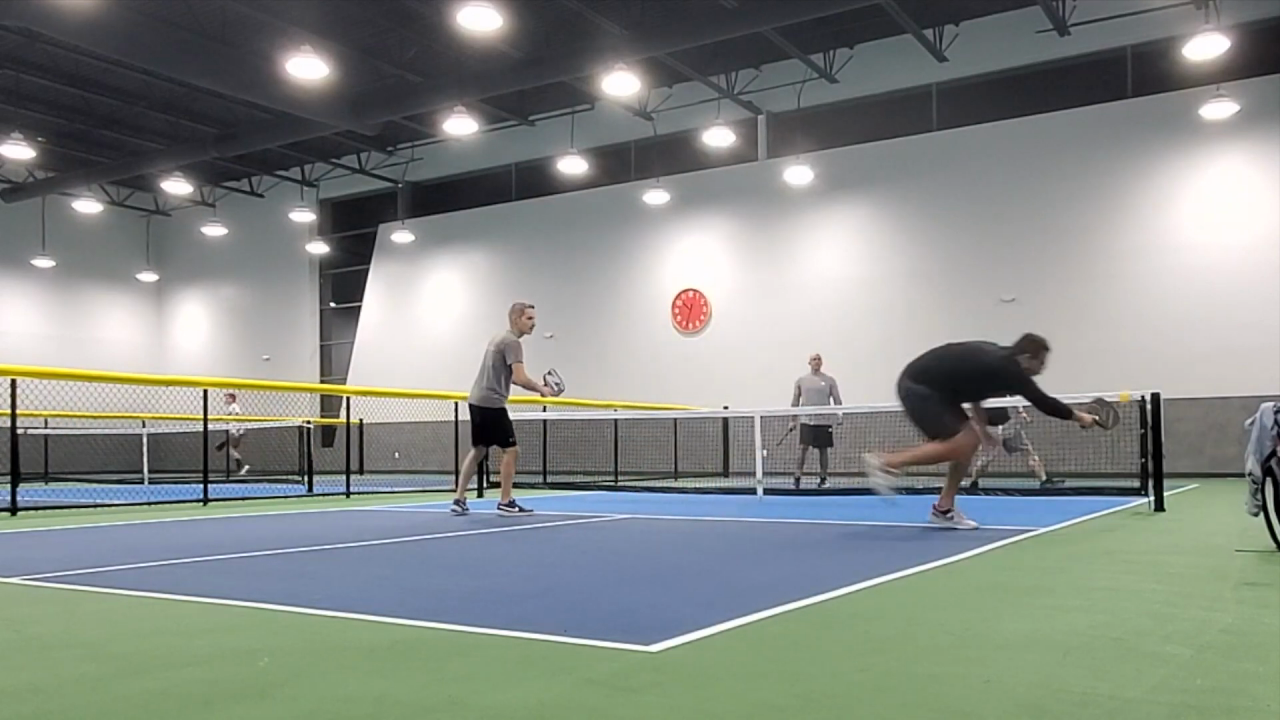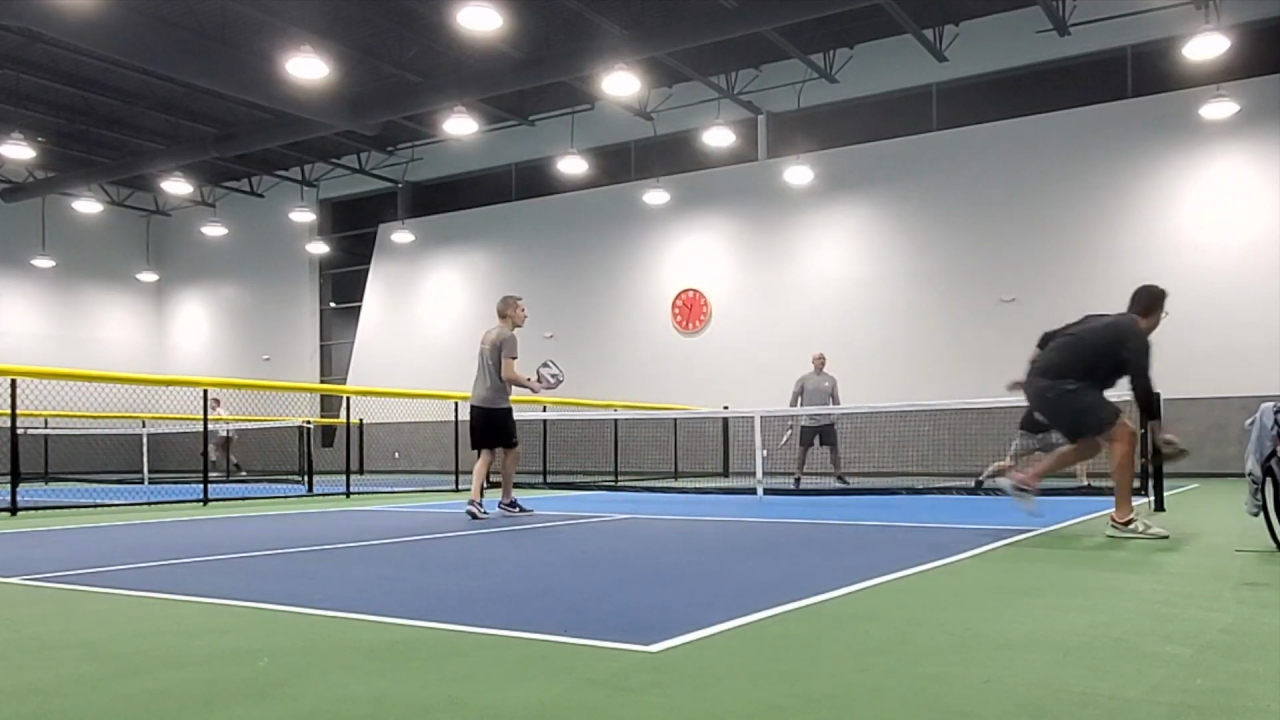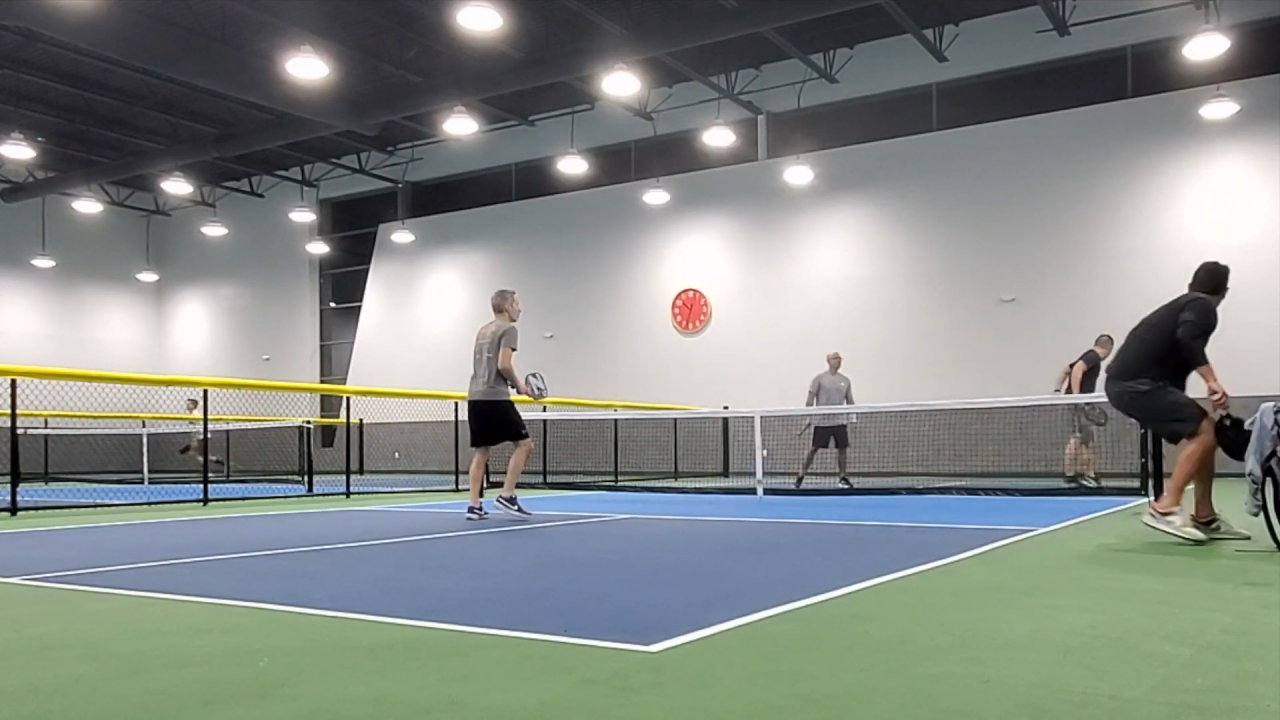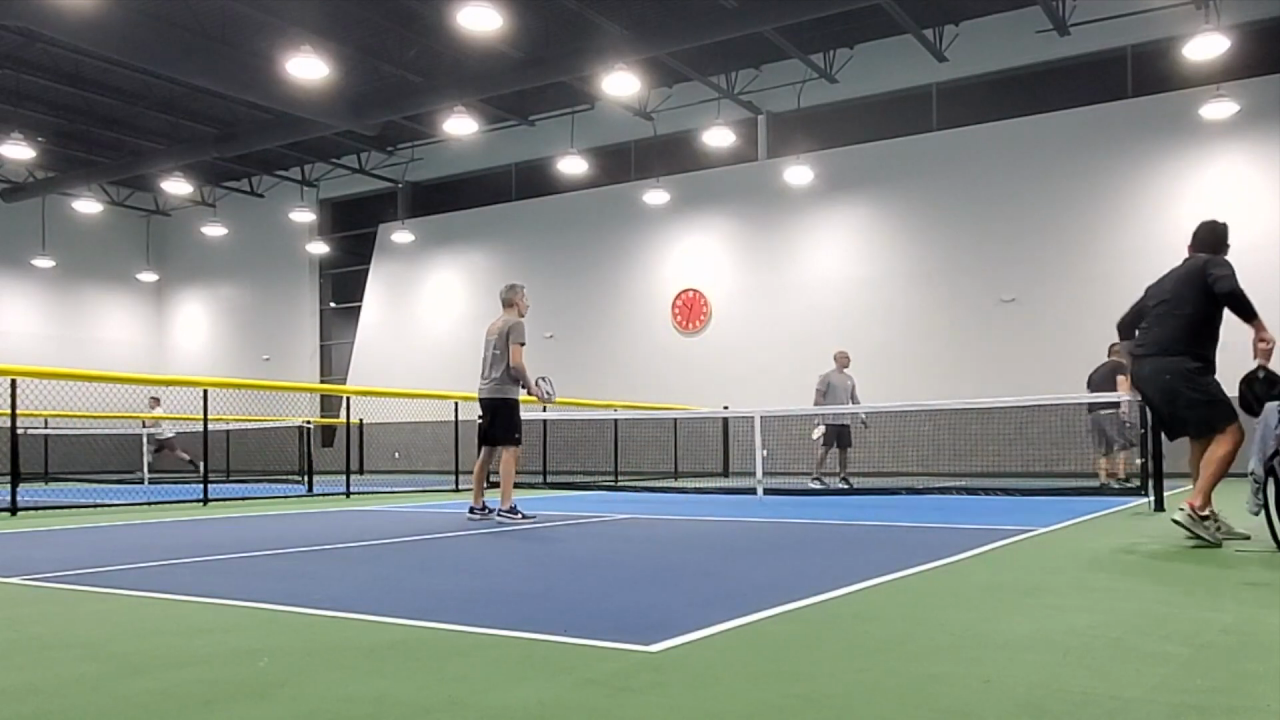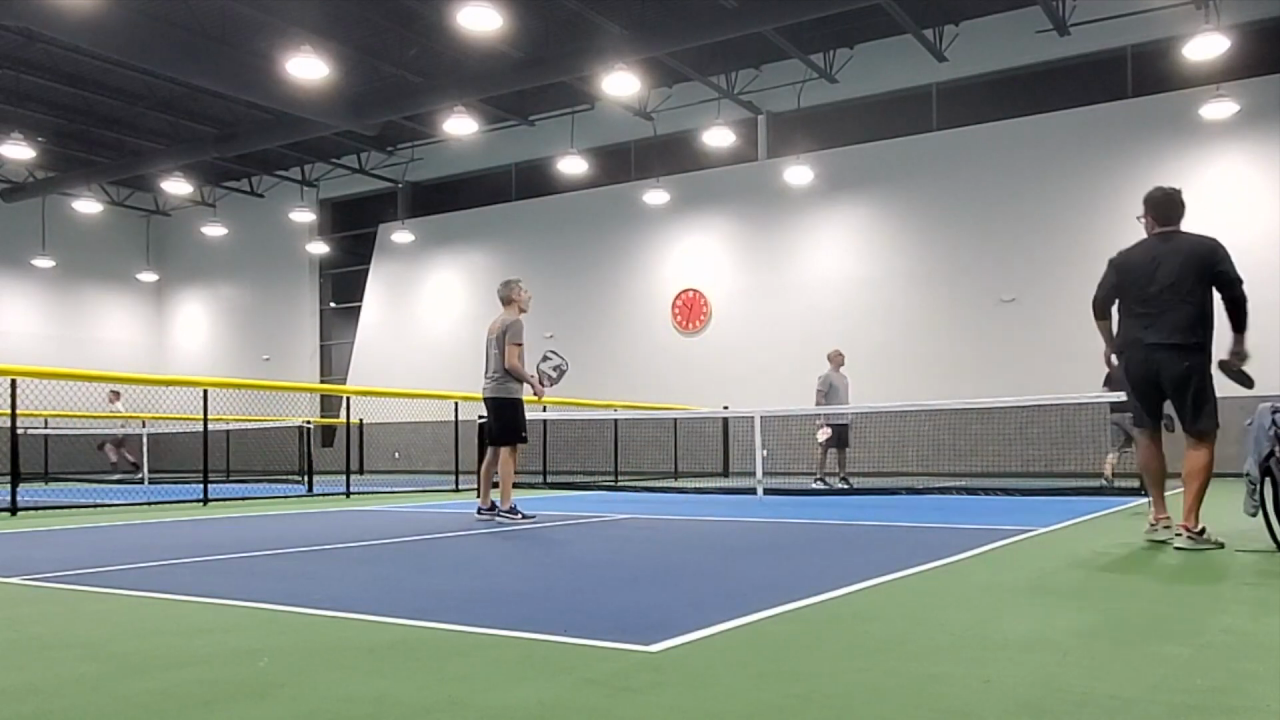
dt=0.3s
person 1, frame 1
left shoulder: (995, 357)
right shoulder: (1011, 370)
right elbow: (1043, 402)
left wrist: (980, 419)
right wrist: (1079, 417)
left hip: (923, 384)
right hip: (917, 386)
left knee: (969, 440)
right knee: (958, 446)
left ankle: (943, 509)
right ankle: (886, 463)
person 1, frame 2
left shoulder: (1099, 322)
right shoulder: (1136, 337)
left elbow: (1047, 340)
right elbow: (1141, 385)
left wrist: (1033, 373)
right wrist: (1156, 430)
left hip: (1042, 383)
right hip: (1057, 386)
left knee: (1091, 444)
right knee: (1123, 436)
left ankle: (1024, 481)
right ankle: (1123, 518)
person 1, frame 3
left shoulder: (1175, 308)
right shoulder: (1201, 306)
right elbow: (1188, 337)
right wrist: (1212, 380)
left hip: (1126, 382)
right hip: (1137, 385)
left knee: (1200, 433)
right knee: (1205, 433)
left ankle: (1205, 519)
right ankle: (1164, 509)
person 1, frame 4
left shoulder: (1165, 279)
right shoulder: (1215, 265)
left elbow: (1125, 325)
right elbow: (1230, 291)
left wrist: (1136, 361)
right wrist: (1260, 330)
left hip: (1144, 367)
right hip: (1178, 366)
left knee: (1204, 435)
right knee: (1229, 431)
left ankle: (1203, 516)
right ankle: (1195, 508)
person 1, frame 5
left shoulder: (1126, 258)
right shoulder: (1208, 248)
left elbow: (1100, 306)
right elbow: (1235, 297)
left wrist: (1111, 345)
right wrist: (1239, 341)
left hip: (1136, 354)
right hip: (1185, 354)
left knee: (1148, 432)
right knee: (1200, 438)
left ankle: (1159, 517)
right ankle: (1189, 526)
person 2, frame 1
left shoulder: (499, 338)
right shoulder: (512, 343)
right elbow: (520, 378)
left wrist: (536, 385)
right wrist: (541, 389)
left hip: (477, 401)
right hip: (492, 403)
left knee: (478, 450)
right knee: (510, 450)
left ankle: (460, 497)
right ankle: (506, 502)
person 2, frame 2
left shoulder: (488, 334)
right shoulder: (507, 337)
right elbow: (508, 375)
left wrist: (526, 381)
right wrist: (531, 385)
left hip: (478, 402)
right hip: (496, 404)
left knee: (486, 454)
right knee: (511, 451)
left ankle: (475, 500)
right ankle: (507, 501)
person 2, frame 3
left shoulder: (483, 331)
right shoulder: (508, 329)
right elbow: (504, 364)
left wrist: (511, 383)
right wrist: (518, 384)
left hip: (476, 396)
right hip: (496, 398)
left knee: (481, 451)
right knee: (523, 444)
left ankle: (474, 505)
right ankle: (507, 496)
person 2, frame 4
left shoulder: (493, 326)
right shoulder: (515, 324)
right elbow: (515, 362)
left wrist: (522, 383)
right wrist: (529, 384)
left hip: (487, 394)
right hip: (503, 395)
left knee: (486, 451)
right knee: (510, 450)
left ankle: (477, 506)
right ankle: (506, 508)
person 2, frame 5
left shoulder: (496, 324)
right shoulder: (514, 322)
right elbow: (511, 363)
left wrist: (529, 379)
right wrist: (533, 383)
left hip: (493, 393)
right hip: (506, 394)
left knee: (494, 450)
right knee: (509, 450)
left ankle: (485, 506)
right ankle: (506, 508)
